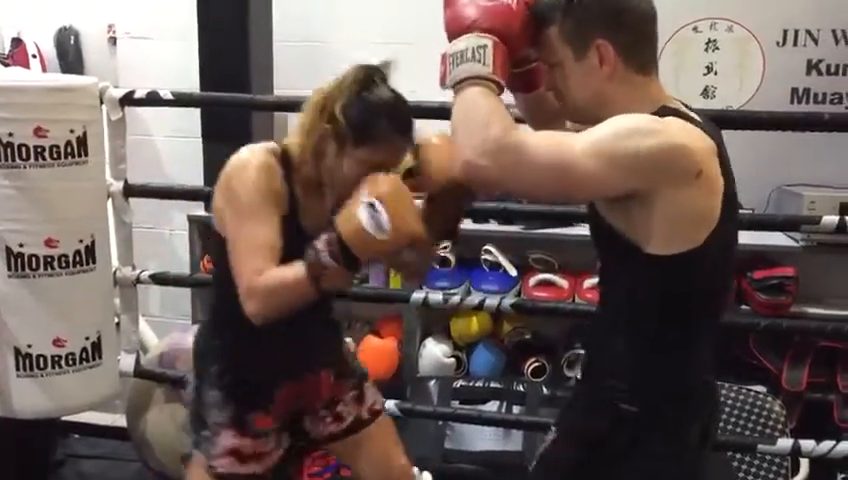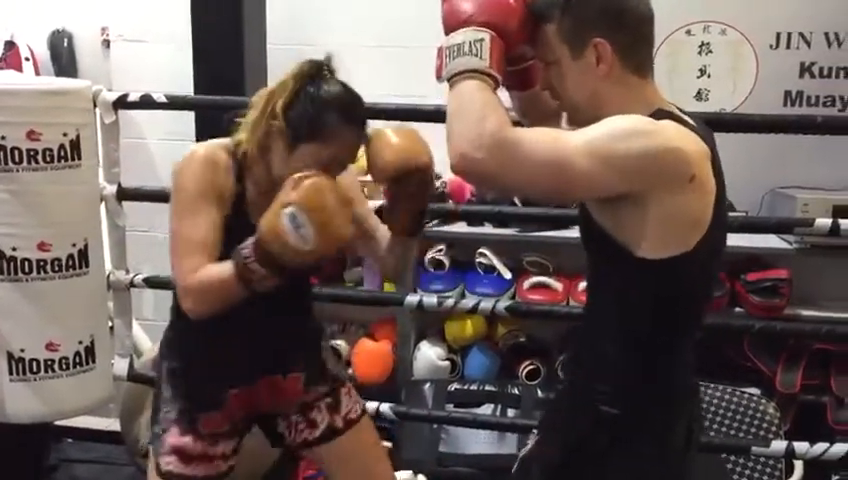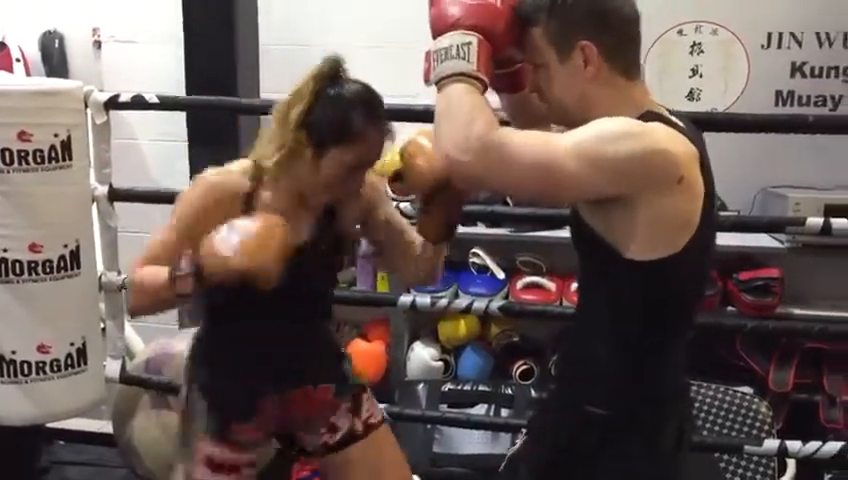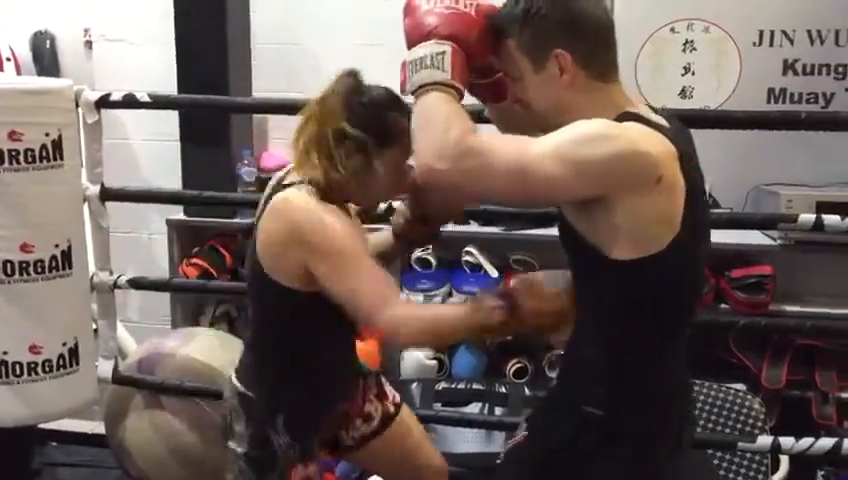
dt=0.2s
person 1, frame 1
left shoulder: (661, 147)
right shoulder: (675, 130)
left elbow: (483, 160)
right elbow: (557, 150)
left wrist: (475, 49)
right wrist: (520, 64)
left hip: (641, 422)
right hip: (651, 399)
person 1, frame 2
left shoulder: (656, 149)
right shoulder: (668, 133)
left elbow: (478, 154)
right elbow: (548, 148)
left wrist: (473, 47)
right wrist: (515, 61)
left hip: (625, 425)
right hip: (632, 403)
person 1, frame 3
left shoulder: (644, 151)
right shoulder: (658, 134)
left elbow: (465, 157)
right elbow: (542, 148)
left wrist: (460, 49)
right wrist: (505, 64)
left hip: (613, 425)
right hip: (632, 404)
person 1, frame 4
left shoulder: (622, 152)
right shoulder: (647, 131)
left elbow: (441, 165)
right elbow: (534, 149)
left wrist: (436, 57)
right wrist: (486, 76)
left hip: (611, 426)
right hip: (637, 401)
person 2, frame 1
left shoulder: (350, 183)
right shoulder: (254, 172)
left elbow: (408, 259)
right elbow: (260, 298)
right wrist: (341, 251)
left hip: (317, 364)
right hip: (239, 375)
person 2, frame 2
left shoulder: (330, 183)
right shoulder: (205, 168)
left elbow: (392, 264)
right elbow: (195, 296)
left wrist: (407, 206)
right wrist: (269, 254)
left hip: (297, 364)
right hip: (205, 374)
person 2, frame 3
left shoulder: (357, 193)
right shoulder: (222, 191)
left elbow: (418, 270)
right elbow: (139, 294)
left wrist: (440, 213)
right wrist: (201, 272)
left hip: (317, 375)
right hip: (228, 385)
person 2, frame 4
left shoulder: (326, 191)
right shoulder: (305, 216)
left elbow: (356, 259)
right elbow: (398, 325)
left wrist: (410, 227)
right wrist: (502, 309)
left hip: (339, 384)
right hip: (278, 408)
